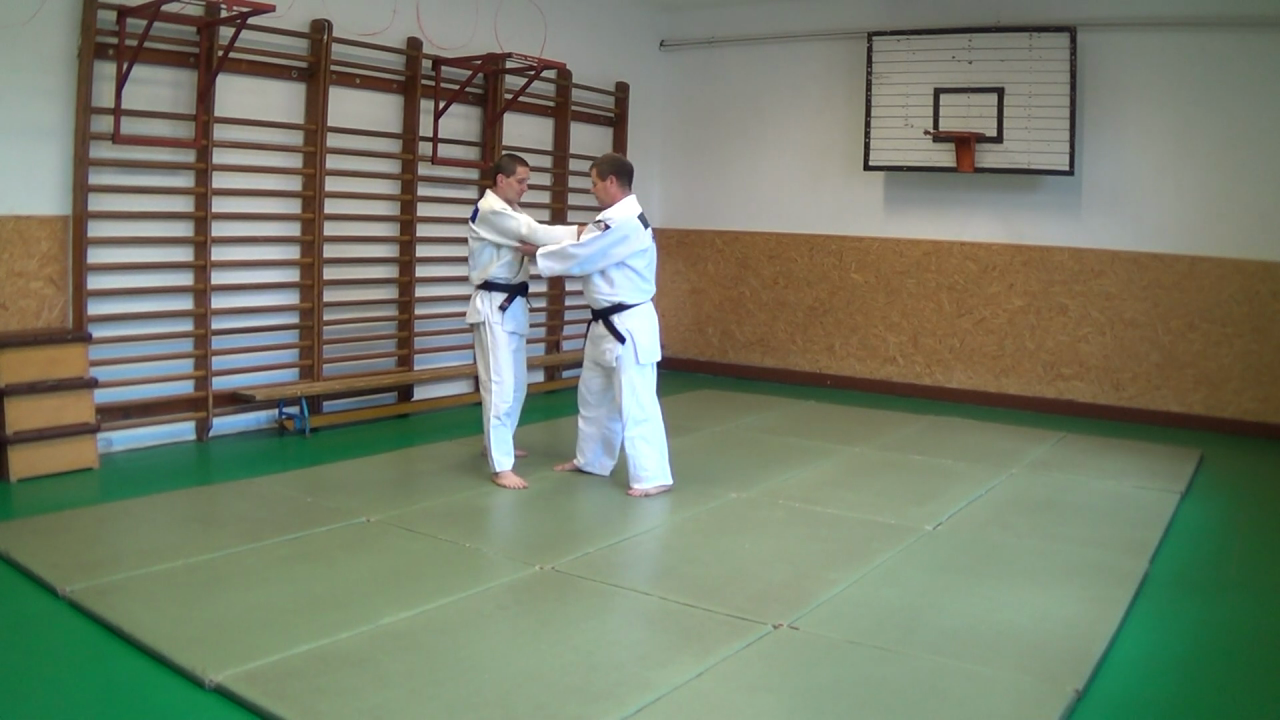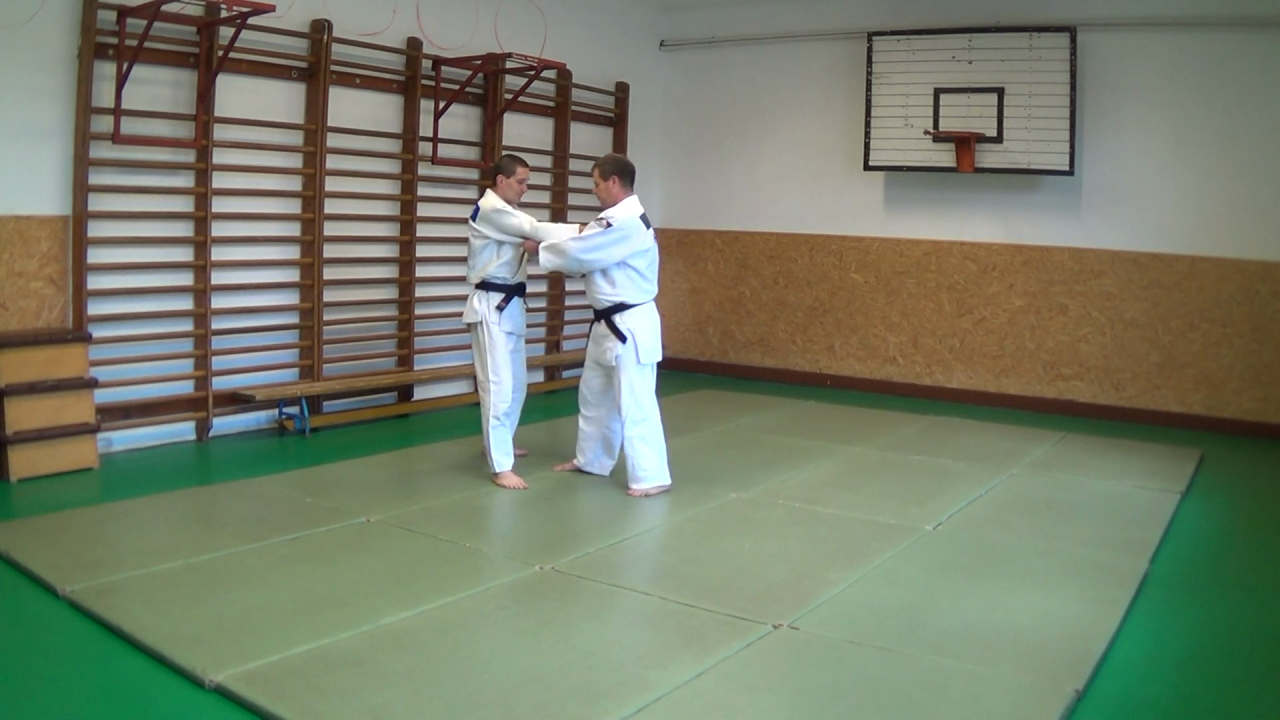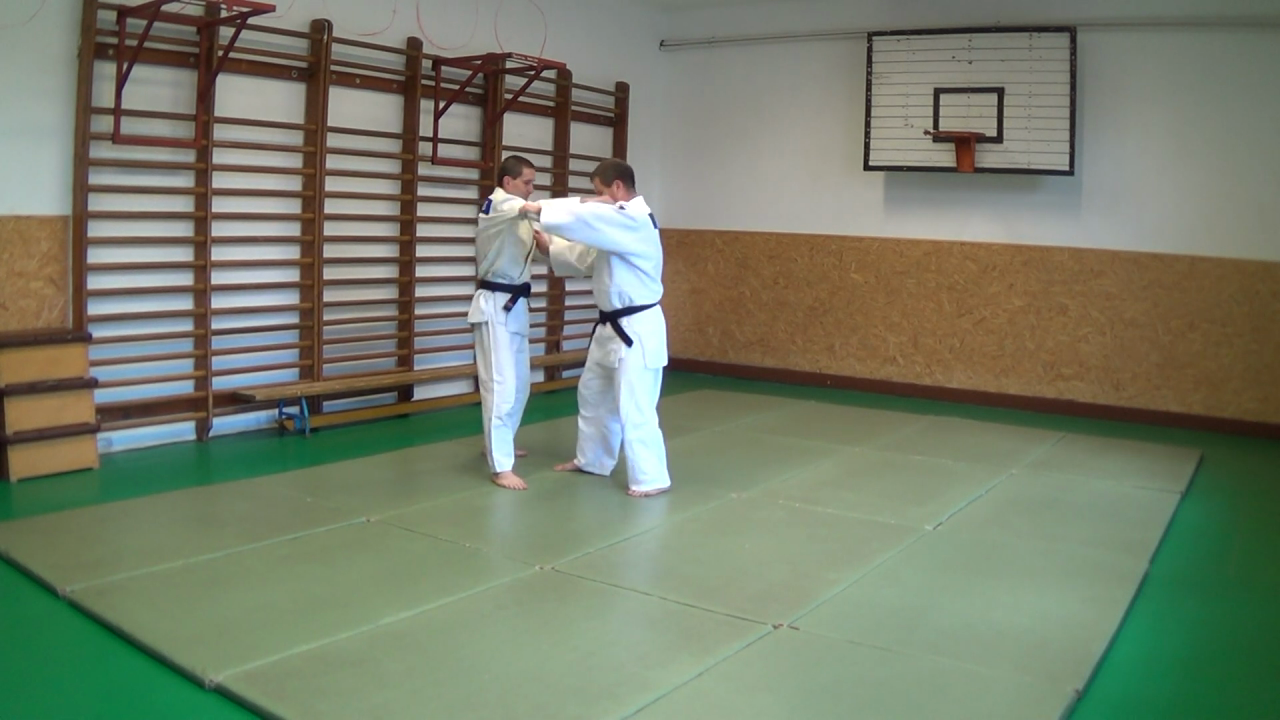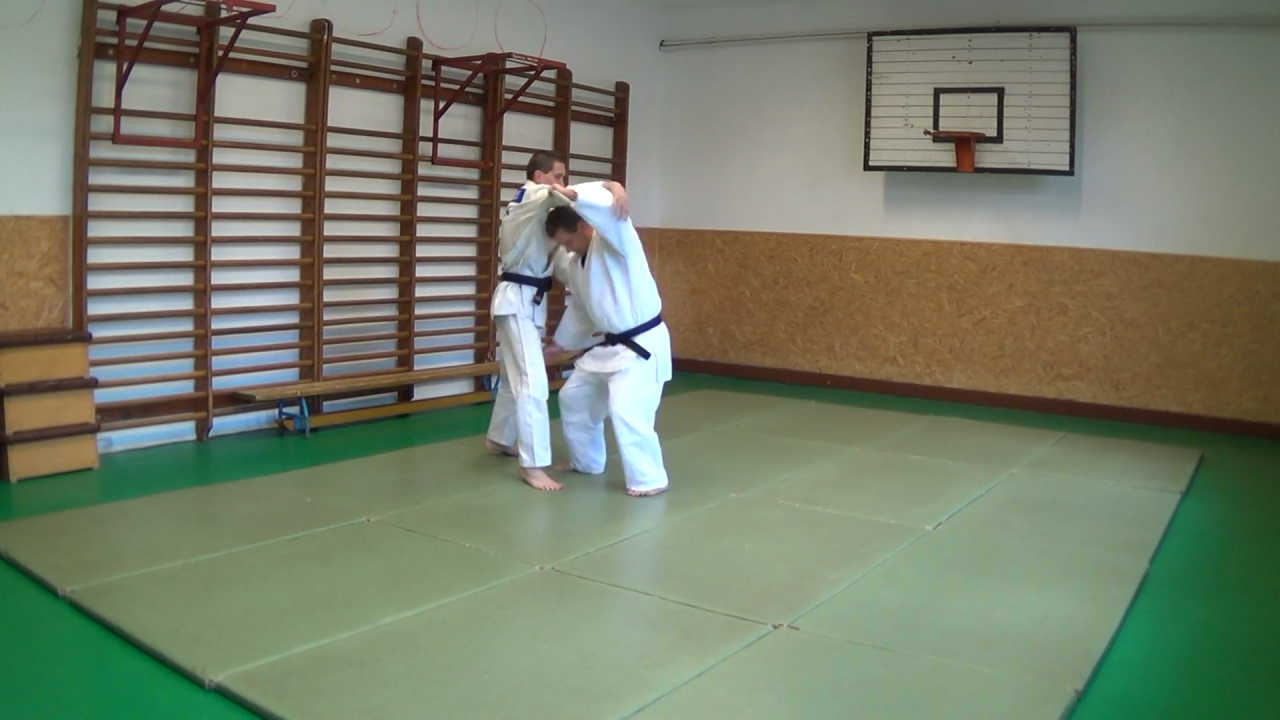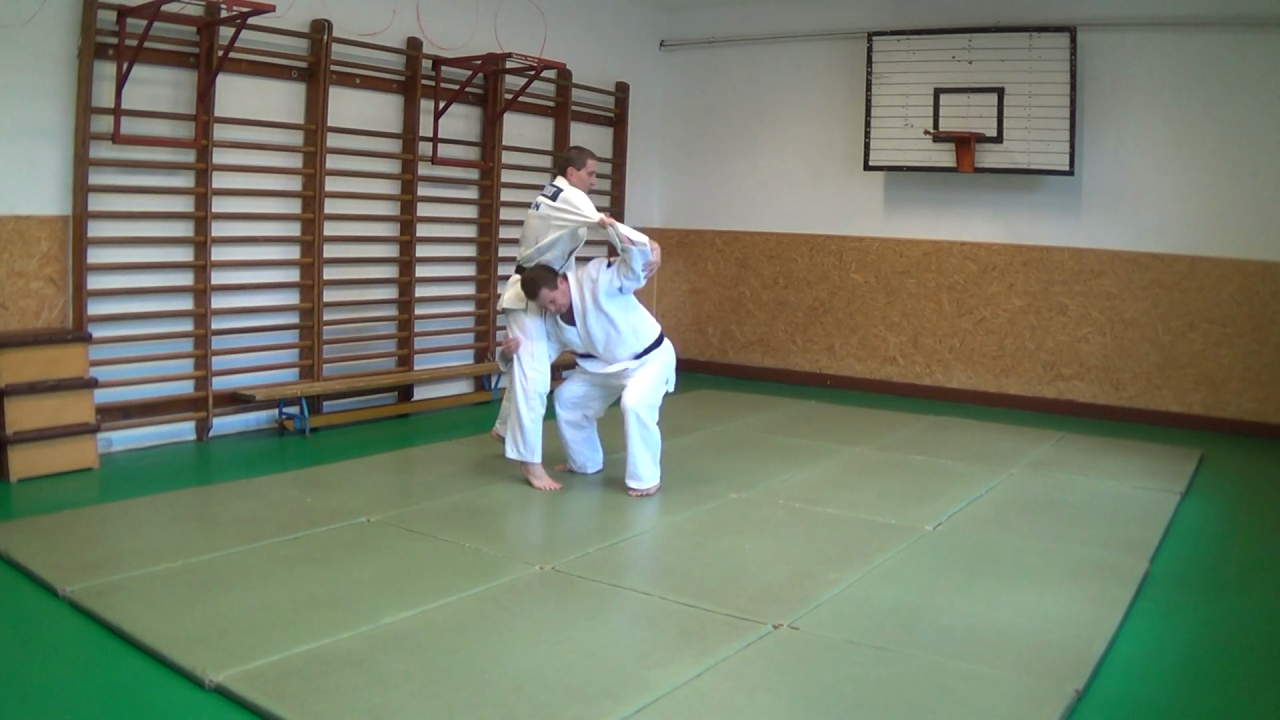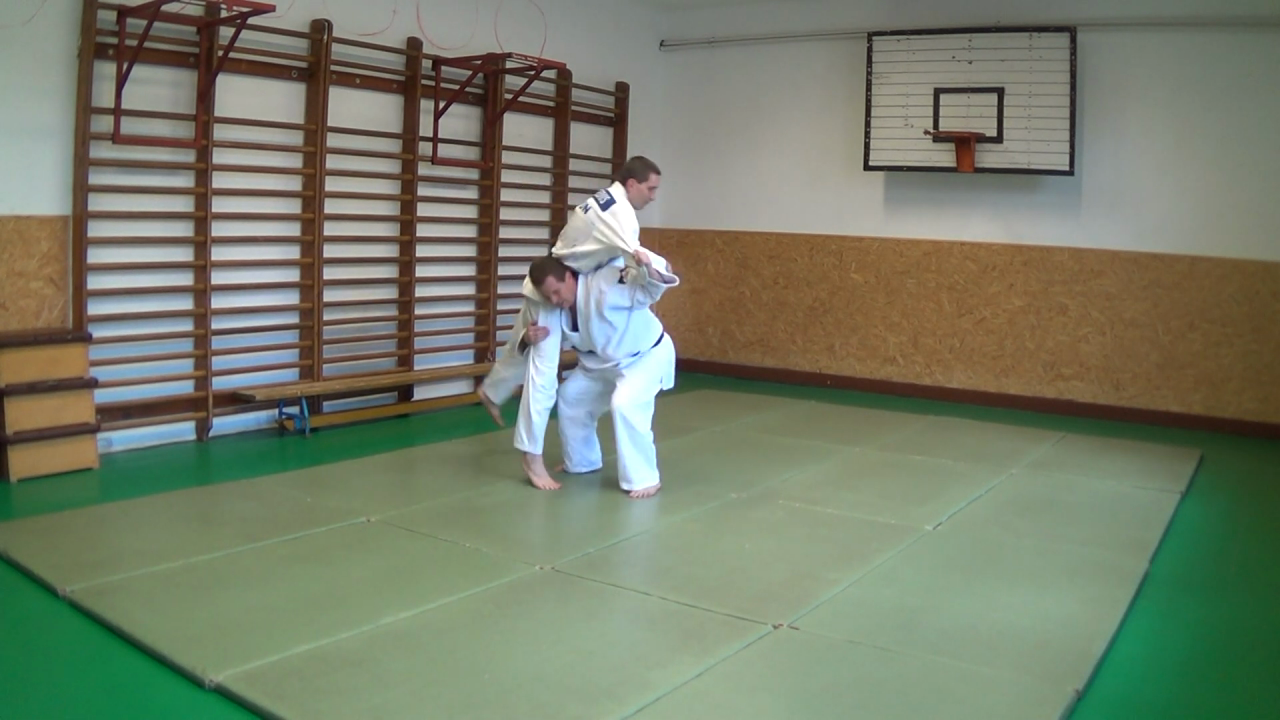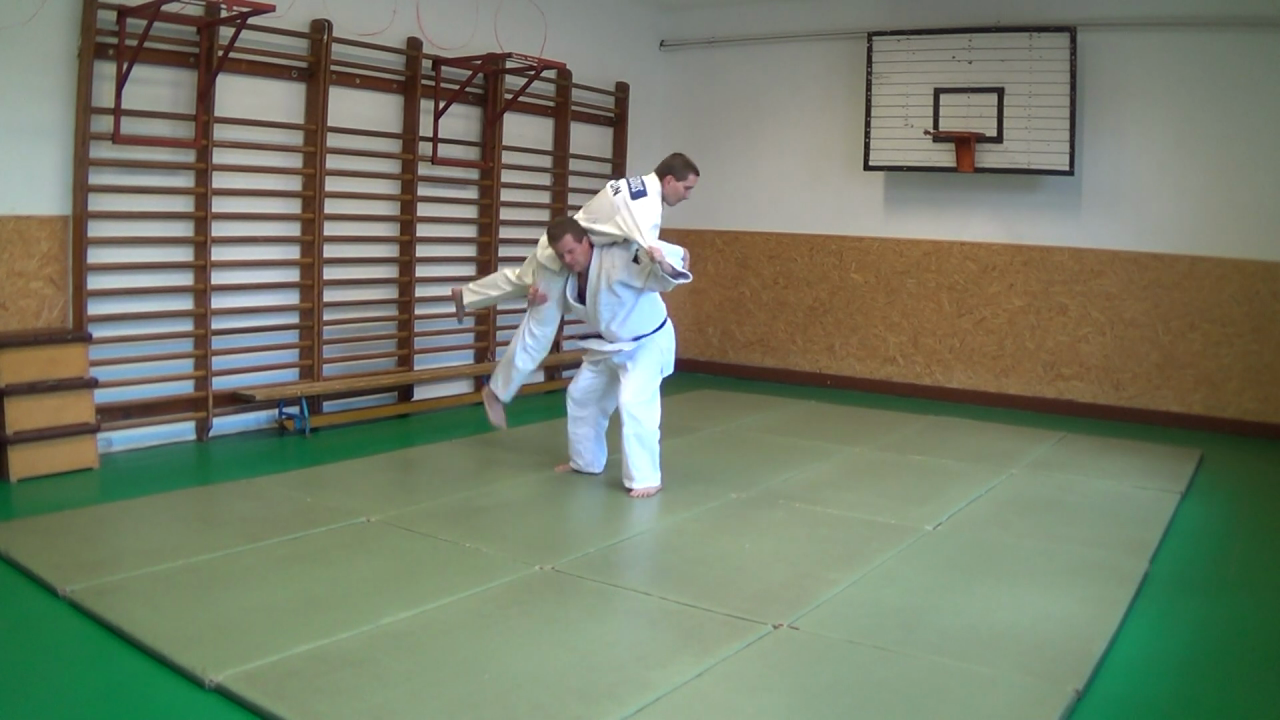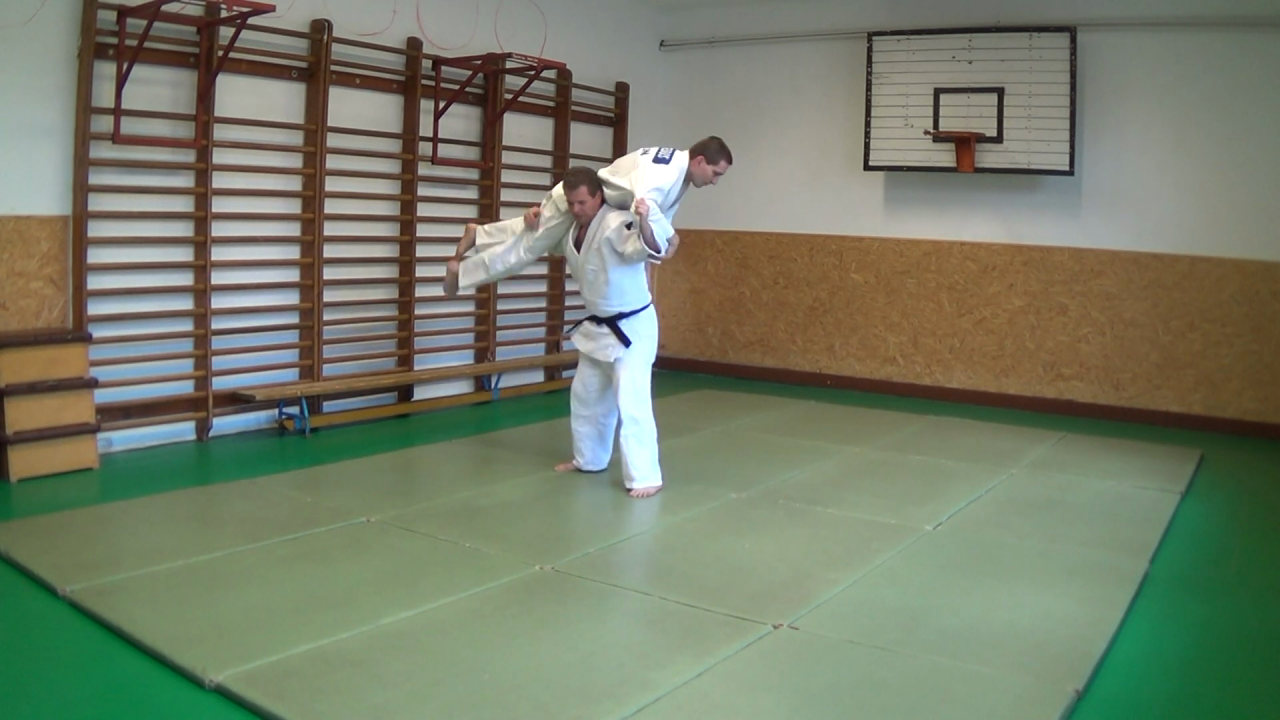
dt=0.3s
person 1, frame 1
left shoulder: (510, 213)
right shoulder: (489, 212)
left elbow: (534, 241)
right elbow: (535, 234)
left wrist: (580, 236)
right wrist: (583, 231)
left hip: (512, 305)
right hip: (493, 307)
left knee: (515, 383)
right knee: (500, 386)
left ankle: (498, 443)
right ankle: (501, 467)
person 1, frame 2
left shoulder: (508, 213)
right shoulder: (489, 210)
left elbow: (533, 242)
right elbow: (537, 231)
left hip: (509, 306)
right hip: (491, 307)
left knee: (516, 383)
right knee: (498, 386)
left ankle: (501, 443)
right ankle: (501, 466)
person 1, frame 3
left shoulder: (515, 212)
right shoulder: (497, 206)
left hip: (515, 307)
right hip: (495, 307)
left knee: (520, 383)
right knee: (501, 386)
left ankle: (500, 443)
right ankle: (500, 466)
person 1, frame 4
left shoulder: (541, 208)
right shoulder: (528, 197)
left elbow: (562, 248)
right elbow: (559, 194)
right wrist: (611, 189)
left hip: (527, 299)
right hip: (517, 300)
left knee: (515, 375)
right knee: (532, 380)
left ankle: (500, 437)
right ankle: (533, 465)
person 1, frame 5
left shoulder: (552, 195)
right shoulder: (565, 196)
left knee: (525, 369)
right knee: (533, 376)
left ankle: (506, 428)
right ankle: (530, 461)
person 1, frame 6
left shoulder: (607, 199)
right shoulder: (618, 209)
left elbow: (614, 254)
right elbow: (634, 254)
left knee: (523, 348)
right knee: (543, 372)
left ankle: (492, 392)
right ankle: (532, 456)
person 1, frame 7
left shoulder: (643, 186)
right shoulder: (646, 202)
right elbow: (648, 249)
right hip: (560, 256)
left knee: (518, 281)
right knee: (537, 333)
left ankle: (466, 296)
right ankle: (497, 393)
person 1, frame 8
left shoulder: (680, 178)
right shoulder: (665, 171)
left elbow: (662, 213)
right elbow: (644, 201)
right wrist: (663, 238)
left knee: (530, 229)
right knee: (525, 249)
left ankle: (478, 235)
right ankle: (461, 271)
person 2, frame 1
left shoulder: (622, 222)
right shoulder: (622, 218)
left elbow: (578, 257)
right elbow: (587, 255)
left wrist: (538, 253)
right wrist: (545, 251)
left hip: (628, 326)
right hip: (608, 324)
left knee: (635, 402)
right knee: (594, 395)
left ankle: (651, 476)
right ankle: (591, 459)
person 2, frame 2
left shoulder: (624, 222)
right shoulder: (623, 219)
left elbow: (578, 252)
right elbow: (589, 255)
left wrist: (540, 249)
right wrist: (547, 248)
left hip: (631, 325)
right hip: (611, 323)
left knee: (634, 403)
right knee: (595, 395)
left ankle: (650, 476)
right ankle: (592, 459)
person 2, frame 3
left shoulder: (634, 219)
right shoulder: (617, 221)
left elbow: (581, 217)
right elbow: (585, 256)
left wrist: (542, 210)
right wrist: (551, 250)
left hip: (637, 329)
right hip: (613, 327)
left knee: (634, 407)
right knee: (594, 393)
left ankle: (650, 478)
right ankle: (592, 460)
person 2, frame 4
left shoulder: (615, 233)
right shoulder: (577, 261)
left elbow: (608, 204)
right elbow: (580, 312)
left wrist: (571, 195)
right wrist: (562, 341)
left hip: (642, 344)
right hip: (610, 344)
left knee: (625, 411)
right knee: (574, 397)
left ankle: (649, 479)
right ankle: (586, 462)
person 2, frame 5
left shoulder: (593, 277)
right shoulder: (550, 316)
left elbow: (634, 264)
left wrist: (618, 232)
right wrist: (511, 350)
left hip: (650, 357)
right hip: (606, 365)
left knee: (636, 404)
right knee: (567, 400)
left ankle: (644, 479)
right ankle: (585, 462)
person 2, frame 6
left shoulder: (603, 285)
left elbow: (648, 287)
left wrist: (648, 266)
left hip: (649, 356)
left knee: (625, 406)
right knee: (570, 396)
left ankle: (643, 479)
right ankle: (583, 462)
person 2, frame 7
left shoulder: (619, 258)
right shoulder: (569, 274)
left elbow: (666, 275)
right elbow: (564, 304)
left wrist: (662, 258)
right wrist: (542, 302)
left hip: (648, 341)
right hip: (608, 343)
left knee: (633, 402)
right knee: (582, 396)
left ankle: (644, 478)
right ankle: (585, 460)
person 2, frame 8
left shoulder: (618, 223)
right shoulder: (572, 230)
left elbow: (651, 246)
left wrist: (645, 222)
left hip: (633, 325)
right hip: (597, 325)
left knee: (631, 401)
right knee: (586, 394)
left ankle: (645, 476)
right ankle: (589, 459)
